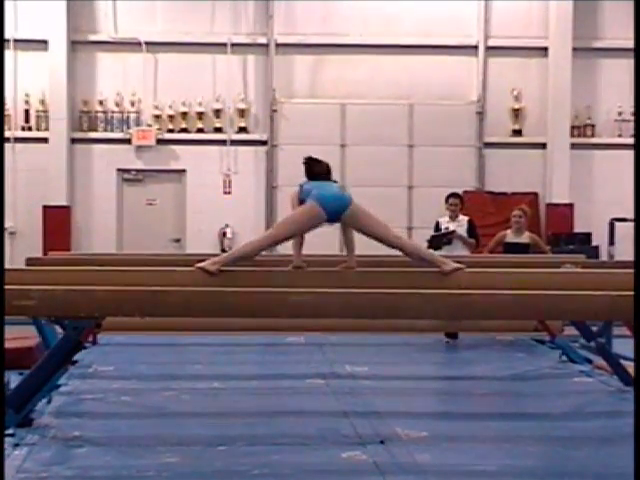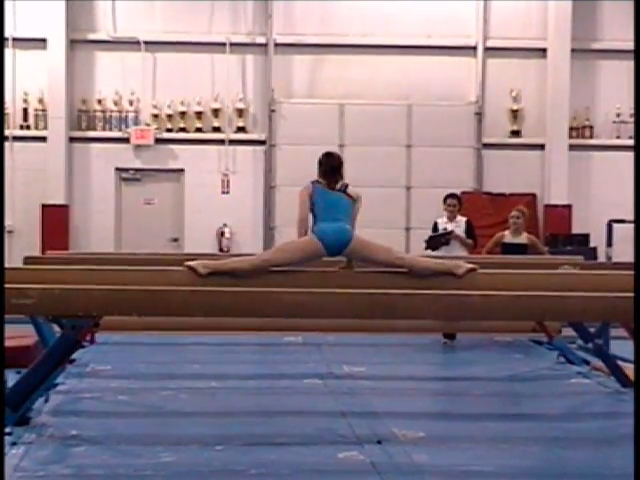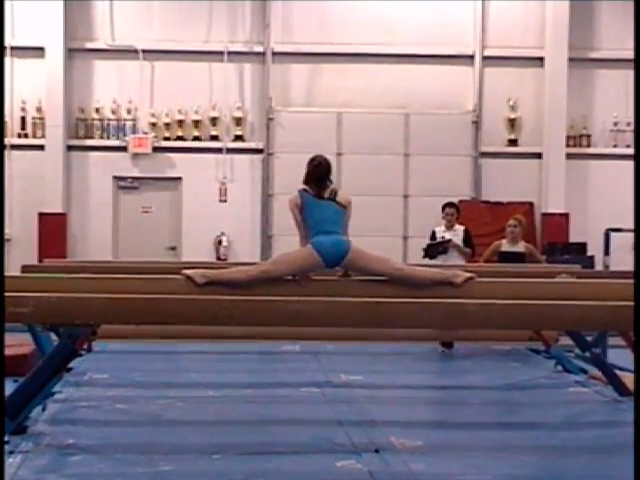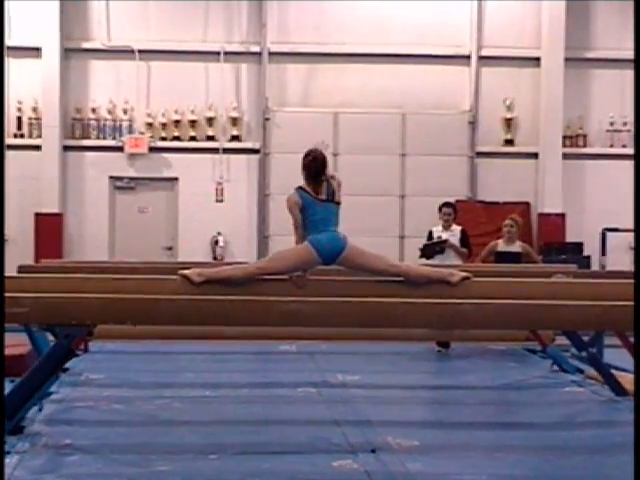
dt=0.4s
person 1, frame 1
left shoulder: (300, 191)
right shoulder: (338, 187)
left elbow: (298, 229)
right elbow: (348, 228)
left wrist: (297, 259)
right wrist: (351, 260)
left hip: (320, 203)
right hip: (342, 200)
left knee: (271, 237)
right knee: (394, 239)
left ankle: (217, 262)
right ankle: (443, 262)
person 1, frame 2
left shoulder: (308, 190)
right shoulder: (353, 194)
left elbow: (302, 221)
left wrist: (301, 255)
right wrist: (350, 259)
left hip: (321, 237)
right hip: (345, 237)
left knee: (264, 260)
right knee: (401, 260)
left ankle: (207, 266)
right ankle: (454, 266)
person 1, frame 3
left shoulder: (297, 199)
right shoulder: (343, 199)
left elbow: (304, 236)
left wrist: (304, 269)
right wrist: (345, 266)
left hip: (318, 248)
right hip: (342, 247)
left knee: (261, 271)
right knee: (398, 270)
left ankle: (204, 275)
right ankle: (453, 276)
person 1, frame 4
left shoulder: (295, 197)
right shoulder: (336, 186)
left elbow: (299, 234)
left wrist: (300, 266)
right wrist: (322, 157)
left hip: (315, 246)
right hip: (339, 244)
left knee: (259, 268)
right knee: (394, 267)
left ankle: (202, 274)
right ankle: (449, 274)
person 2, frame 1
left shoulder: (468, 222)
right shoulder: (440, 222)
left elbow: (475, 244)
right elbow: (435, 246)
left wrist: (460, 237)
left ankle: (452, 332)
right ankle: (450, 332)
person 2, frame 2
left shoulder: (466, 222)
right shoulder: (438, 223)
left elbow: (473, 244)
left wrist: (458, 237)
left ankle: (450, 332)
right ankle: (447, 332)
person 2, frame 3
left shoulder: (464, 231)
right shoulder: (436, 232)
left elbow: (471, 254)
right elbow: (430, 255)
left wrist: (456, 246)
right wrist: (438, 249)
left ankle: (447, 341)
right ankle: (445, 340)
person 2, frame 4
left shoulder: (461, 231)
right shoulder: (433, 231)
left elbow: (467, 254)
left wrist: (453, 246)
left ankle: (444, 340)
right ankle: (441, 340)
